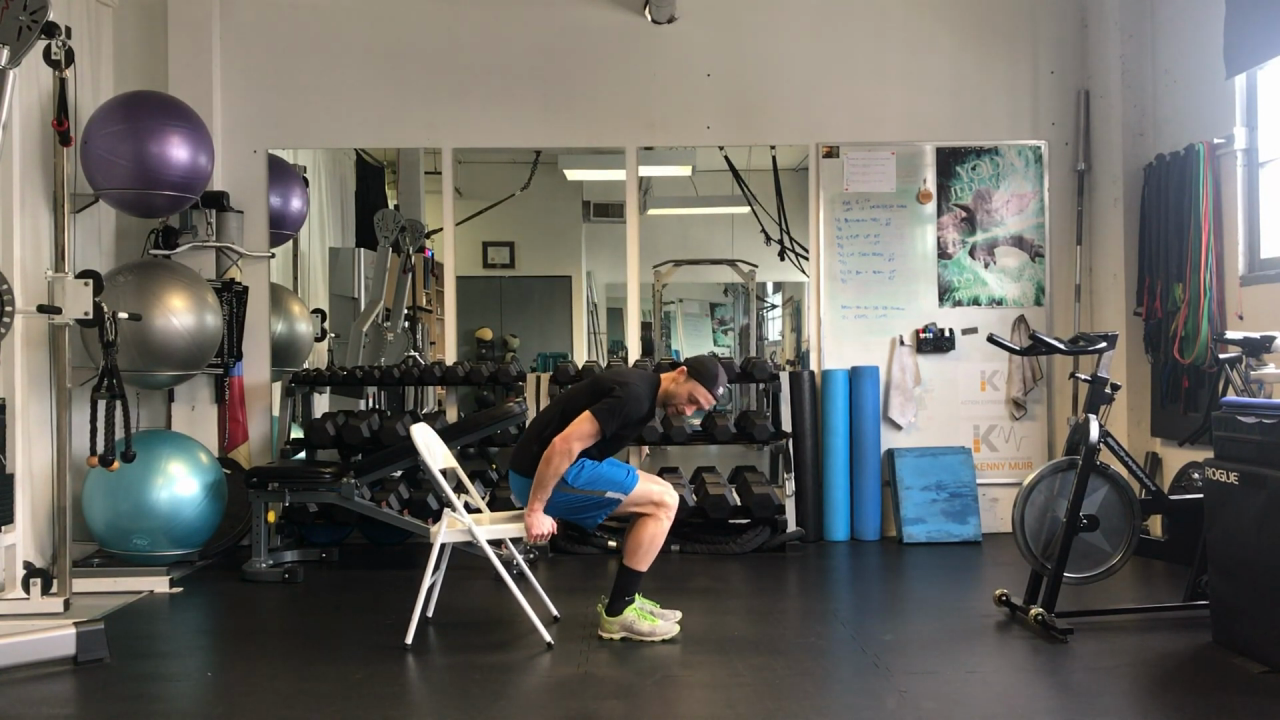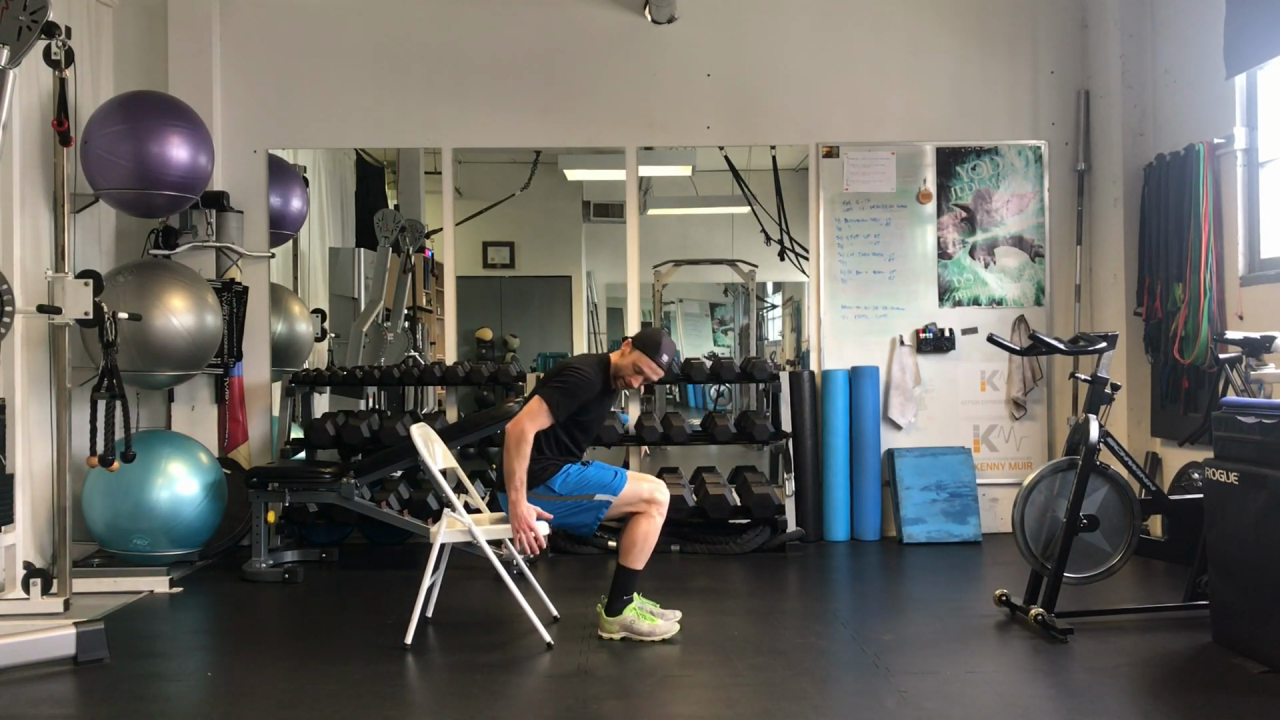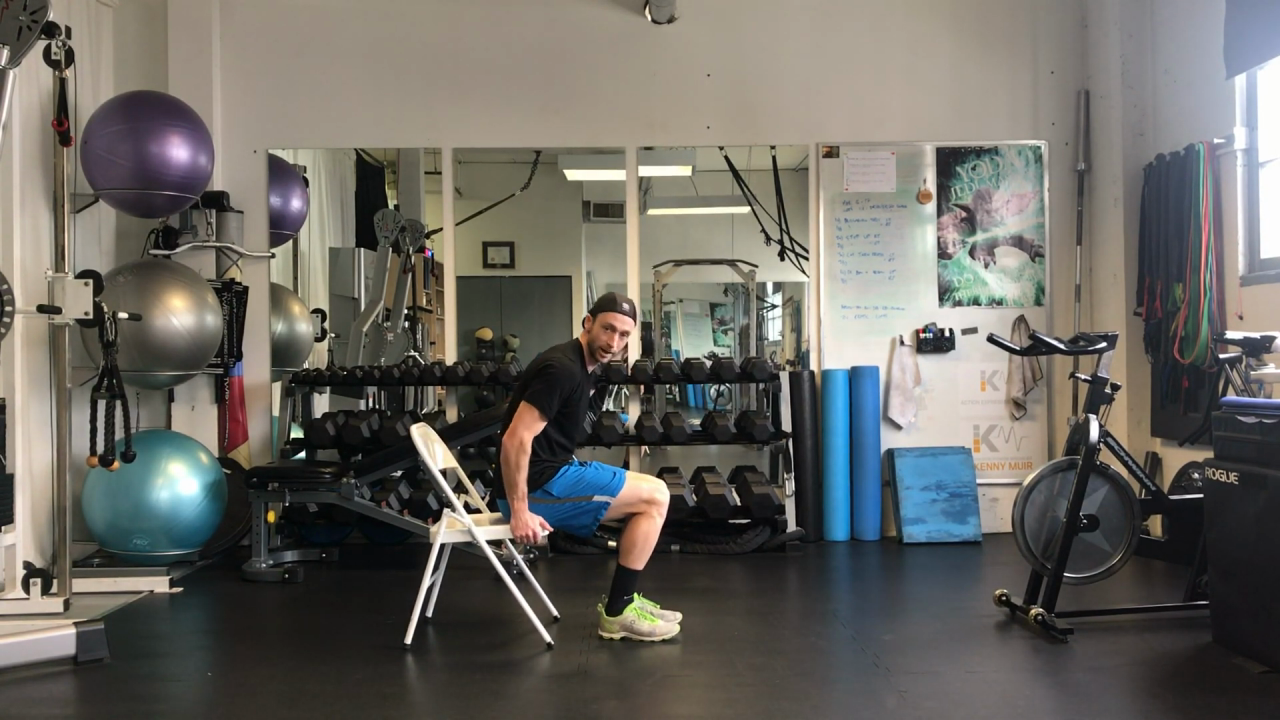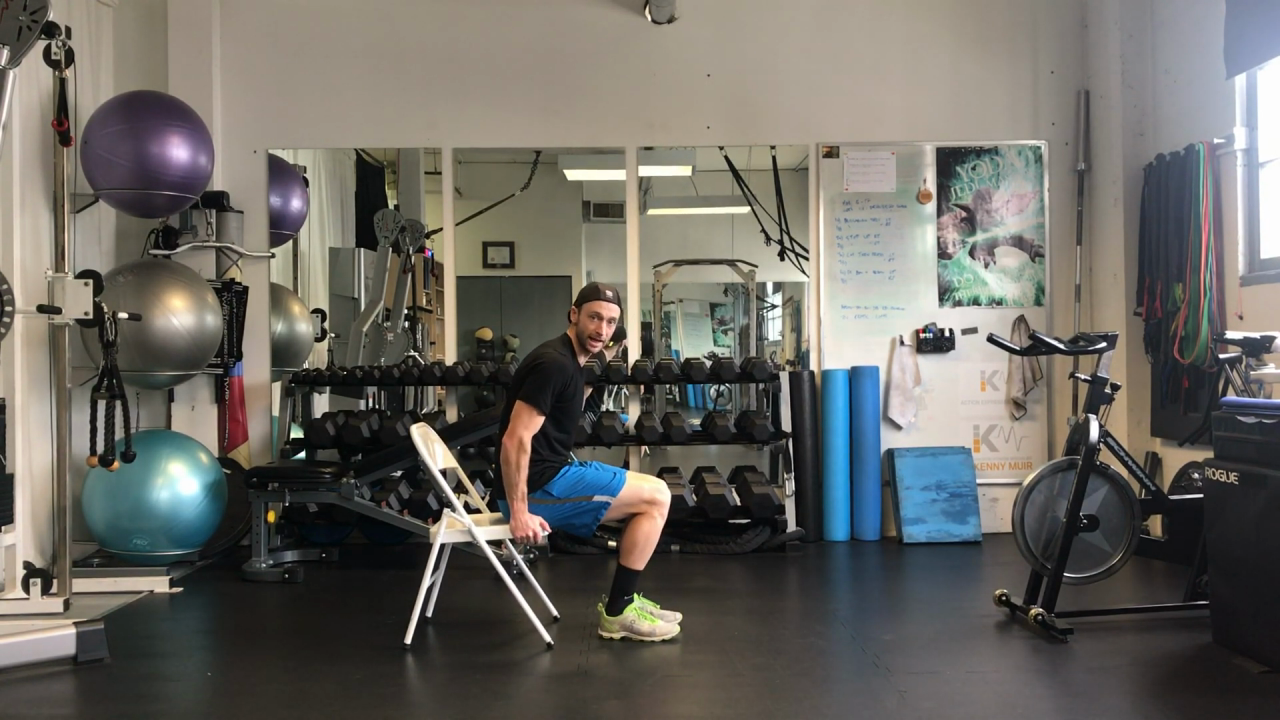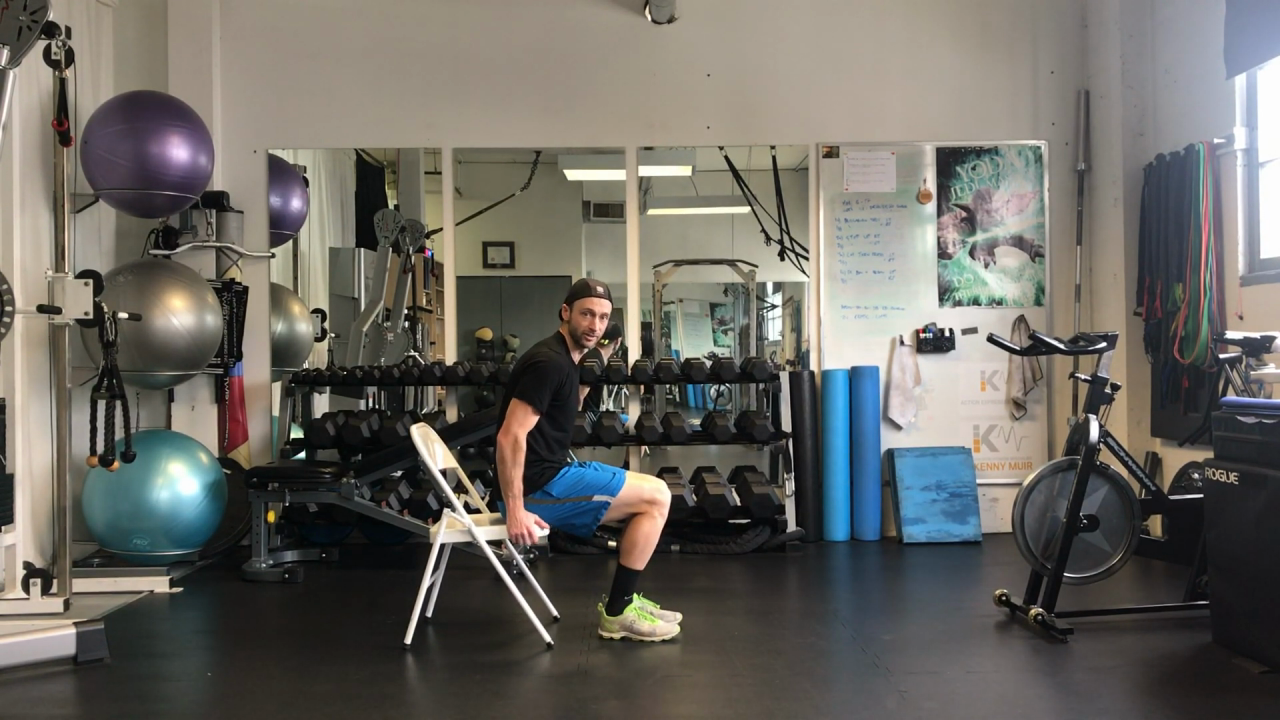
dt=0.4s
person 1, frame 1
left shoulder: (643, 389)
right shoulder: (635, 395)
right elbow: (563, 445)
right wrist: (535, 510)
left hip: (552, 467)
right hip: (539, 470)
left knee: (659, 495)
right knee: (663, 503)
left ankle: (623, 599)
right ankle: (618, 613)
person 1, frame 2
left shoulder: (608, 379)
right shoulder: (585, 376)
right elbow: (520, 427)
right wrist: (517, 502)
left hip: (553, 474)
right hip: (539, 485)
left knee: (648, 495)
right knee: (654, 498)
left ankle: (623, 599)
right ankle: (617, 614)
person 1, frame 3
left shoulder: (587, 368)
right shoulder: (562, 368)
right elbow: (515, 439)
right wrist: (519, 511)
left hip: (551, 475)
right hip: (538, 486)
left knee: (646, 498)
right knee: (654, 497)
left ankle: (623, 599)
right ankle: (618, 613)
person 1, frame 4
left shoulder: (570, 361)
right shoulder: (554, 363)
right elbow: (515, 440)
right wrist: (519, 513)
left hip: (550, 475)
right hip: (539, 486)
left knee: (647, 494)
right knee: (655, 497)
left ankle: (623, 599)
right ankle: (618, 613)
person 1, frame 5
left shoulder: (563, 359)
right shoulder: (549, 362)
right elbow: (510, 437)
right wrist: (515, 510)
left hip: (550, 475)
right hip: (538, 487)
left knee: (649, 493)
right knee: (655, 497)
left ankle: (623, 599)
right ankle: (618, 613)
